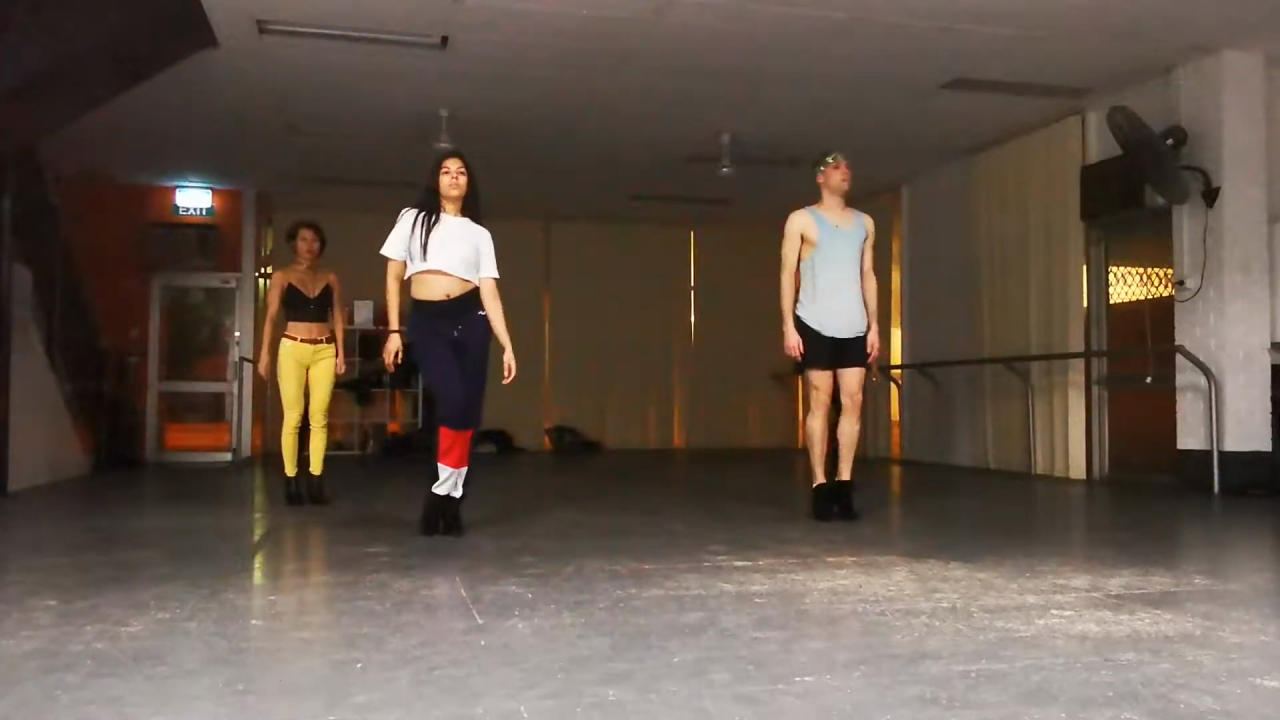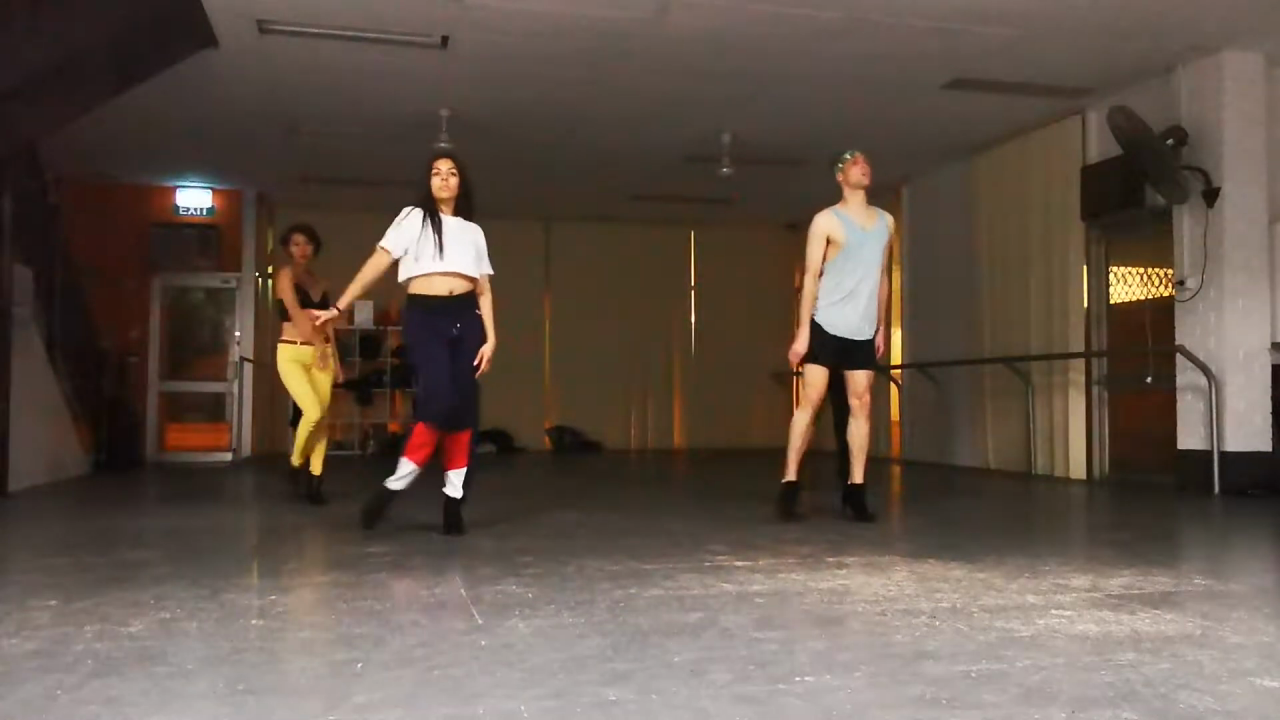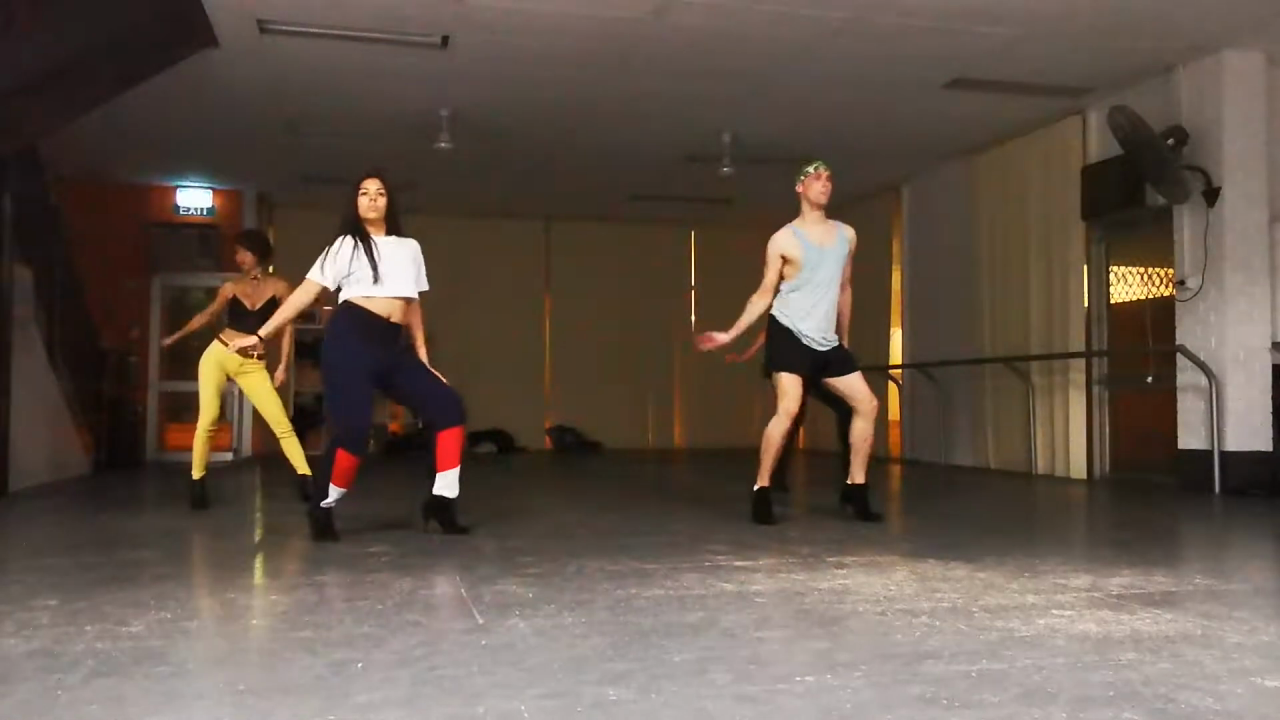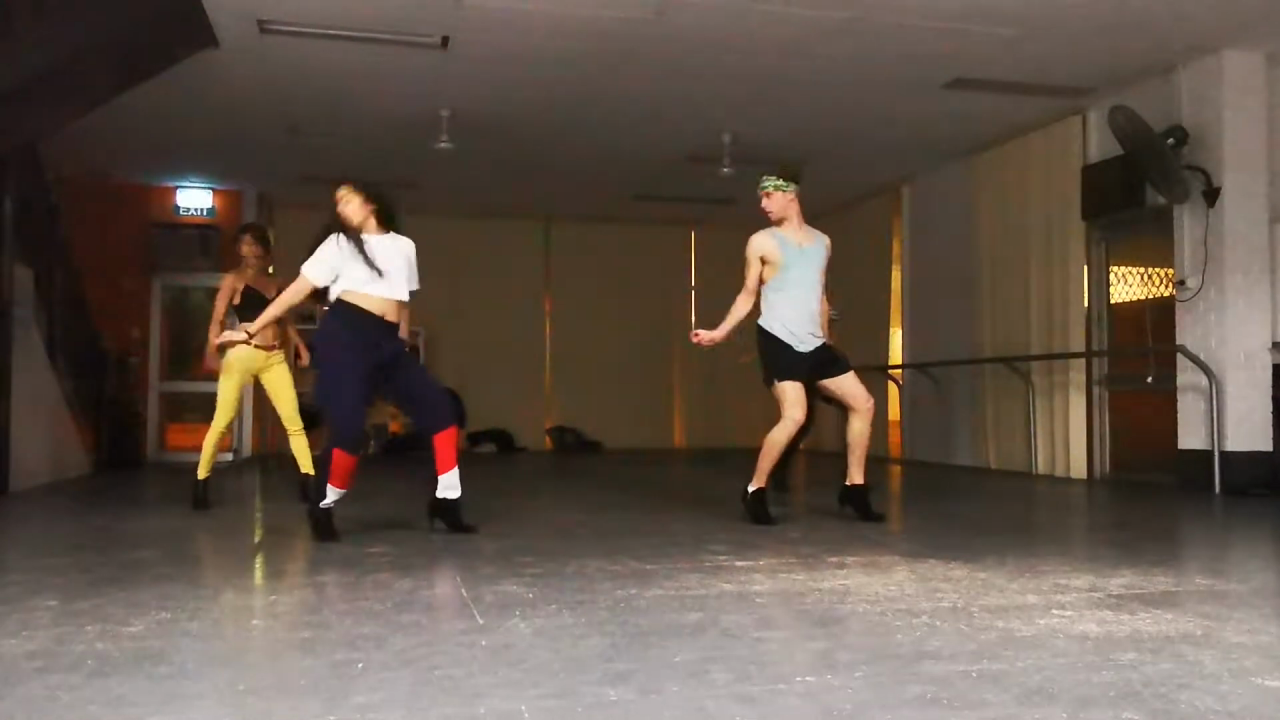
dt=1s
person 1, frame 1
left shoulder: (480, 234)
right shoulder: (413, 219)
left elbow: (490, 292)
right elbow: (393, 277)
left wrist: (507, 346)
right wrist: (394, 331)
left hip: (469, 320)
right hip: (427, 321)
left knee: (468, 411)
right knee: (454, 401)
left ankle: (452, 498)
right ankle: (441, 490)
person 1, frame 2
left shoulder: (474, 231)
right shoulder: (414, 217)
left elbow: (484, 289)
right elbow: (378, 262)
left wrist: (491, 336)
right wrist: (340, 306)
left hip: (465, 319)
right hip: (425, 318)
left knee: (464, 410)
right knee: (438, 401)
left ankle: (452, 500)
right ankle: (394, 485)
person 1, frame 3
left shoulder: (410, 247)
right shoulder: (347, 245)
right elbow: (306, 291)
left wrist: (423, 359)
right wrist: (260, 335)
left hip: (393, 347)
right hip: (351, 338)
left knee: (448, 406)
right knee: (354, 429)
left ankle: (441, 501)
right ankle: (322, 507)
person 1, frame 4
left shoulder: (404, 246)
right shoulder: (339, 243)
right elbow: (299, 288)
left wrist: (402, 347)
right wrist: (251, 330)
left hip: (386, 343)
right hip: (346, 337)
left knee: (439, 407)
right knee: (349, 427)
left ankle: (446, 502)
right ankle: (322, 507)
person 2, frame 1
left shoulder: (865, 223)
right shoulder: (801, 220)
left elbow: (868, 275)
right elbow: (788, 274)
left wrist: (873, 325)
right wrist: (788, 325)
left hip: (853, 328)
right hip: (815, 326)
left knee: (852, 403)
right knee: (820, 403)
left ankle: (844, 484)
right ankle: (820, 486)
person 2, frame 2
left shoulder: (886, 221)
right shoulder: (826, 220)
right elbow: (811, 277)
left wrist: (881, 326)
right wrist: (802, 332)
left hip: (863, 330)
right hip: (825, 324)
left knee: (861, 405)
right knee: (810, 400)
left ankle: (855, 490)
right ankle: (789, 483)
person 2, frame 3
left shoulder: (846, 235)
right shoulder: (783, 240)
right elbow: (765, 294)
left wrist: (844, 338)
right wrist: (730, 333)
left hip: (827, 340)
right hip: (788, 333)
left knee: (867, 404)
right knee: (788, 409)
left ankle: (855, 488)
right ankle: (761, 490)
person 2, frame 4
left shoulder: (822, 241)
right shoulder: (761, 242)
right elbow: (748, 295)
left wrist: (826, 340)
right wrist: (720, 330)
left hip: (815, 343)
right hip: (778, 340)
left knee: (863, 403)
right knee: (795, 416)
left ankle: (854, 488)
right ankle: (755, 490)
person 3, frame 1
left shoulder: (330, 279)
right shoulder: (281, 277)
left elbow: (337, 317)
right elbow: (271, 316)
left wrist: (341, 353)
right wrist: (264, 352)
left hip: (324, 350)
right hip: (293, 348)
left knee: (319, 418)
right knee: (293, 417)
left ankle: (315, 481)
right ankle: (291, 480)
person 3, frame 2
left shoulder: (319, 282)
right shoulder: (286, 274)
right elbow: (295, 311)
left wrist: (335, 360)
right wrist: (317, 346)
left hip: (321, 353)
right hip: (291, 353)
left knee: (321, 418)
right knee: (313, 412)
left ankle: (315, 481)
right ankle: (295, 466)
person 3, frame 3
left shoulder: (280, 287)
right shoulder: (230, 287)
left elbow: (287, 328)
right elbow: (208, 314)
left wrist: (283, 365)
right wrist: (176, 336)
left hip: (252, 365)
right hip: (217, 355)
left knee: (281, 423)
right knee: (207, 421)
left ankle: (306, 480)
right ankle: (197, 482)
person 3, frame 4
left shoulder: (276, 281)
right shoulder: (233, 279)
right elbow: (217, 318)
left wrist: (298, 343)
right wrist: (212, 349)
left hip: (275, 358)
right hip: (242, 355)
left knee: (293, 421)
right knee: (222, 420)
left ankle: (309, 480)
right ankle: (201, 481)
